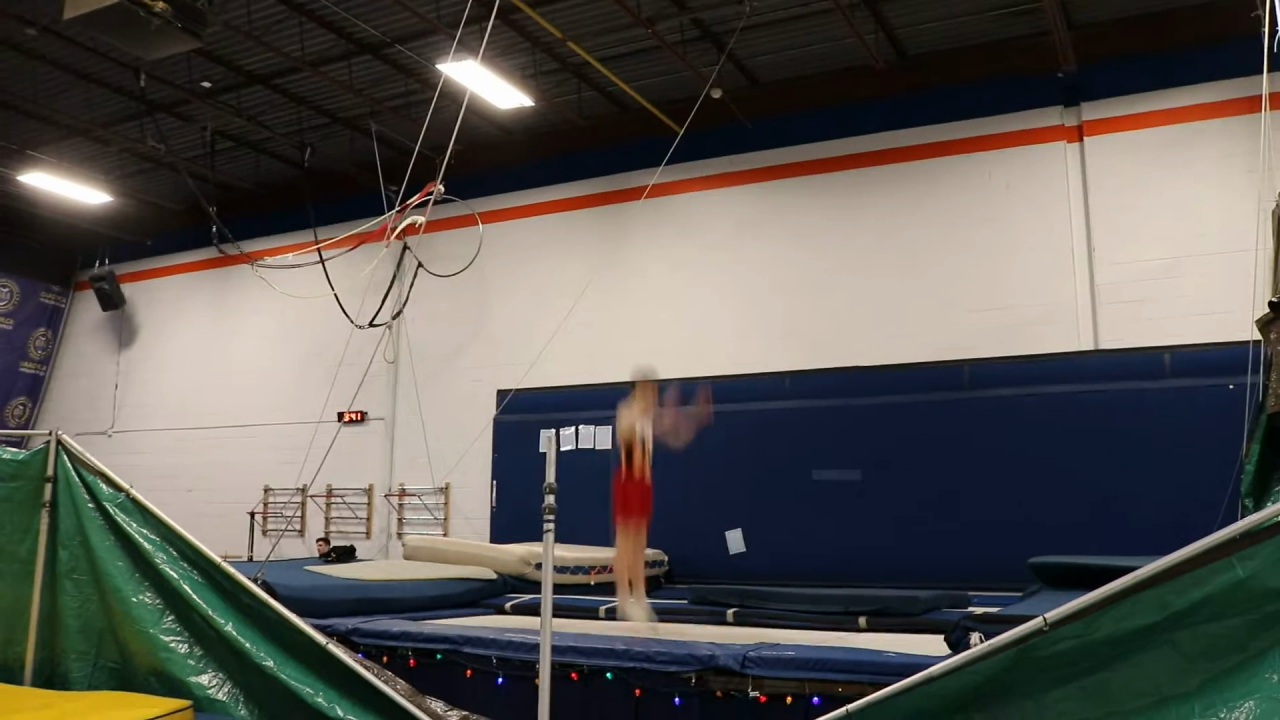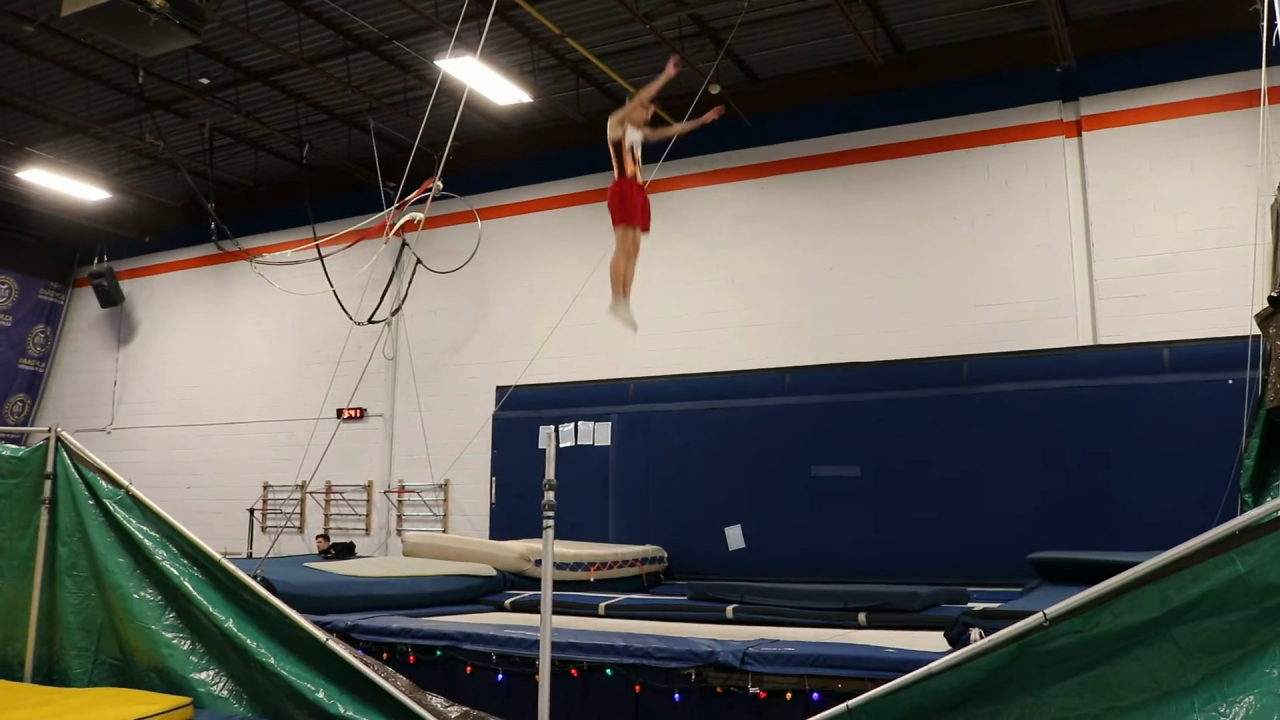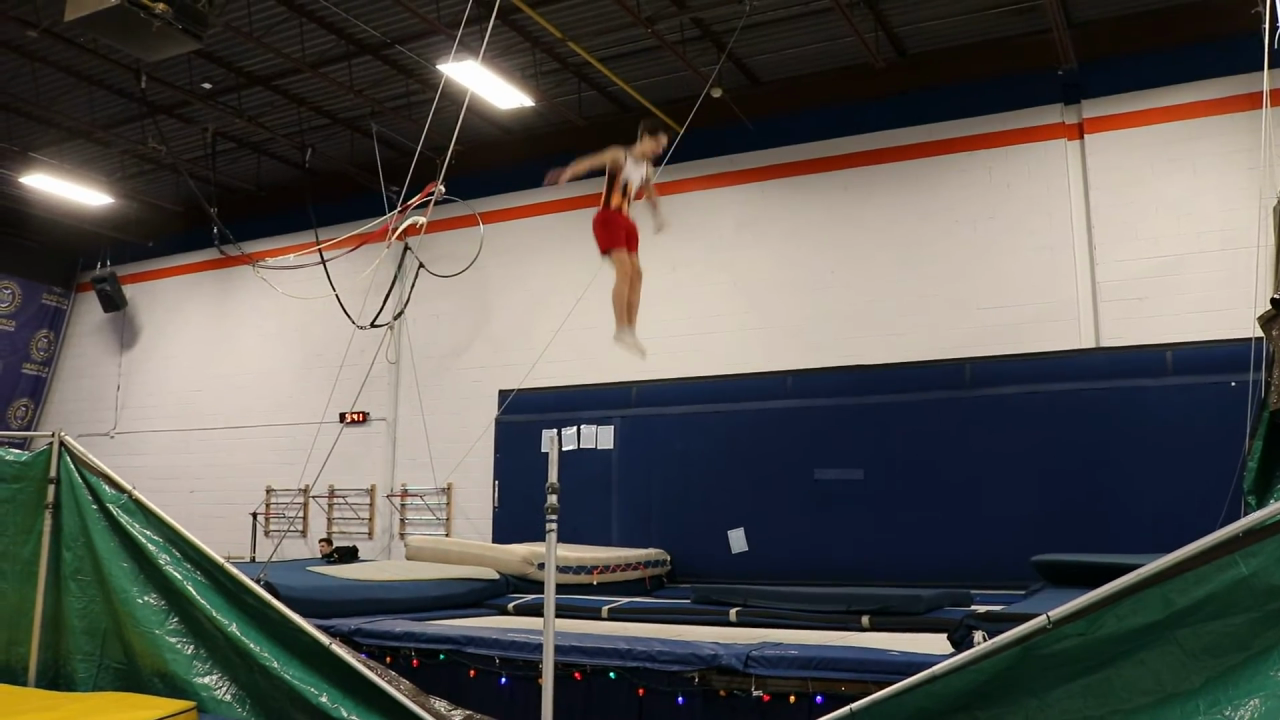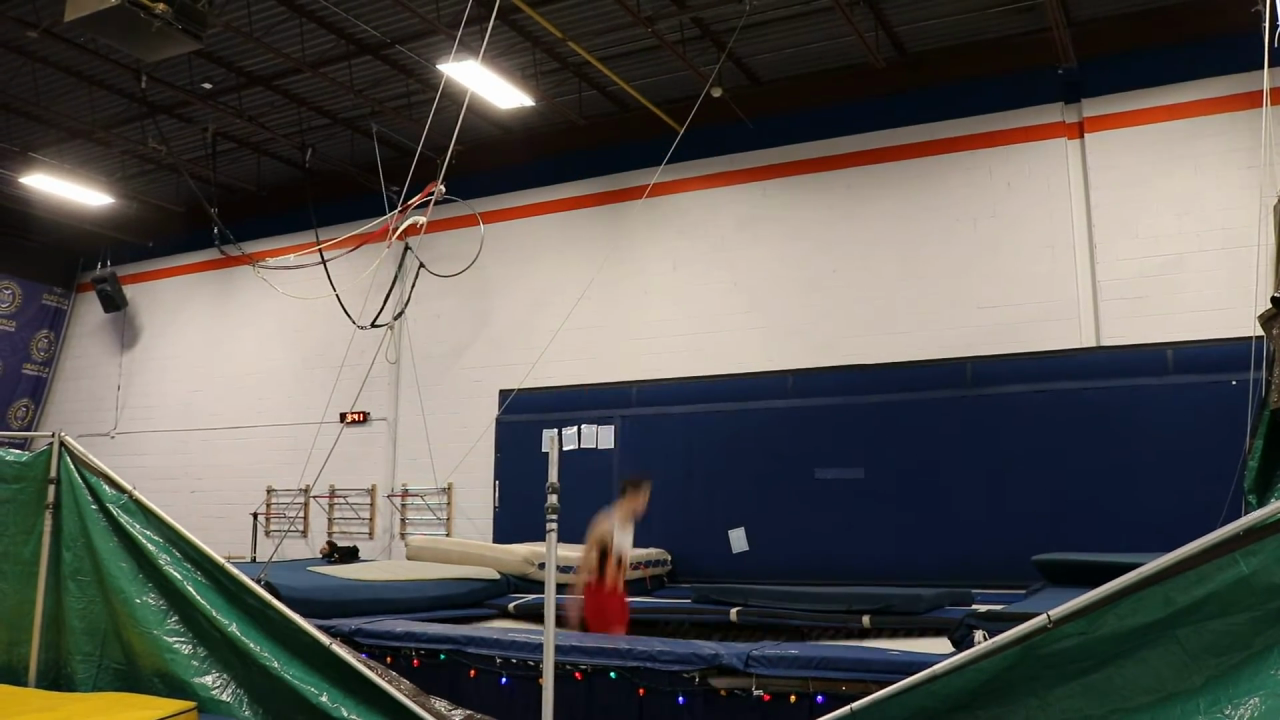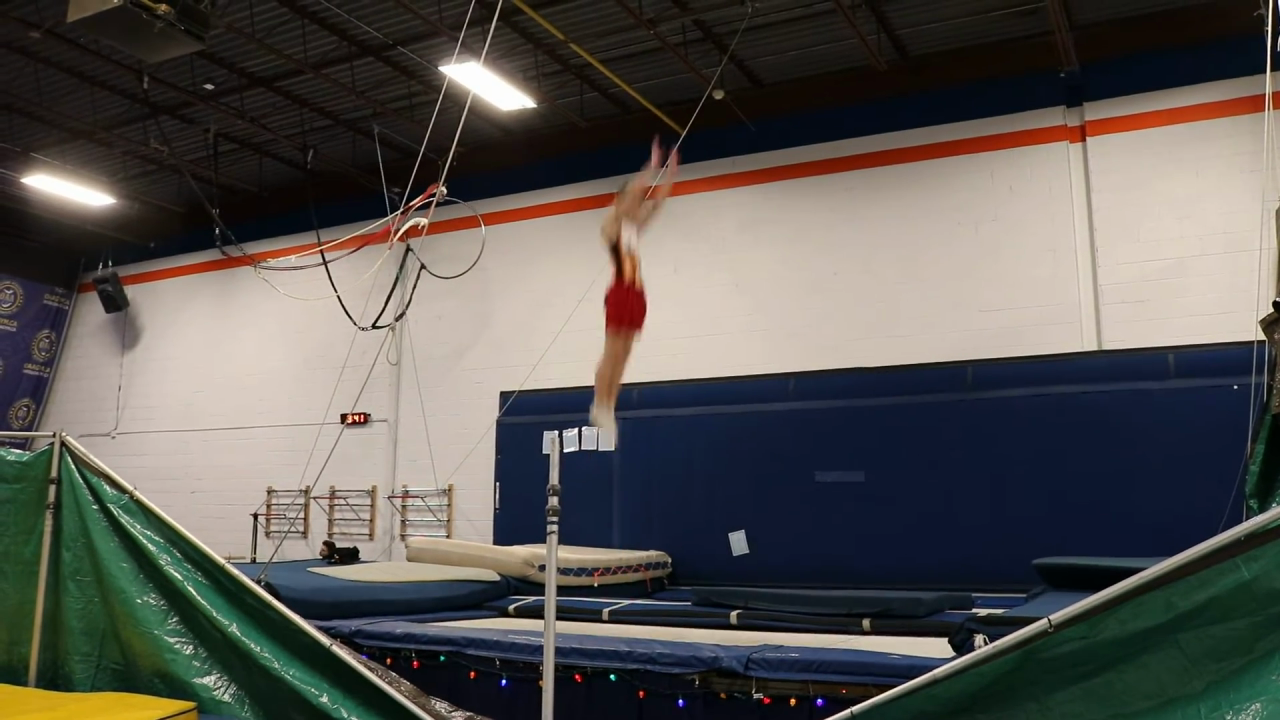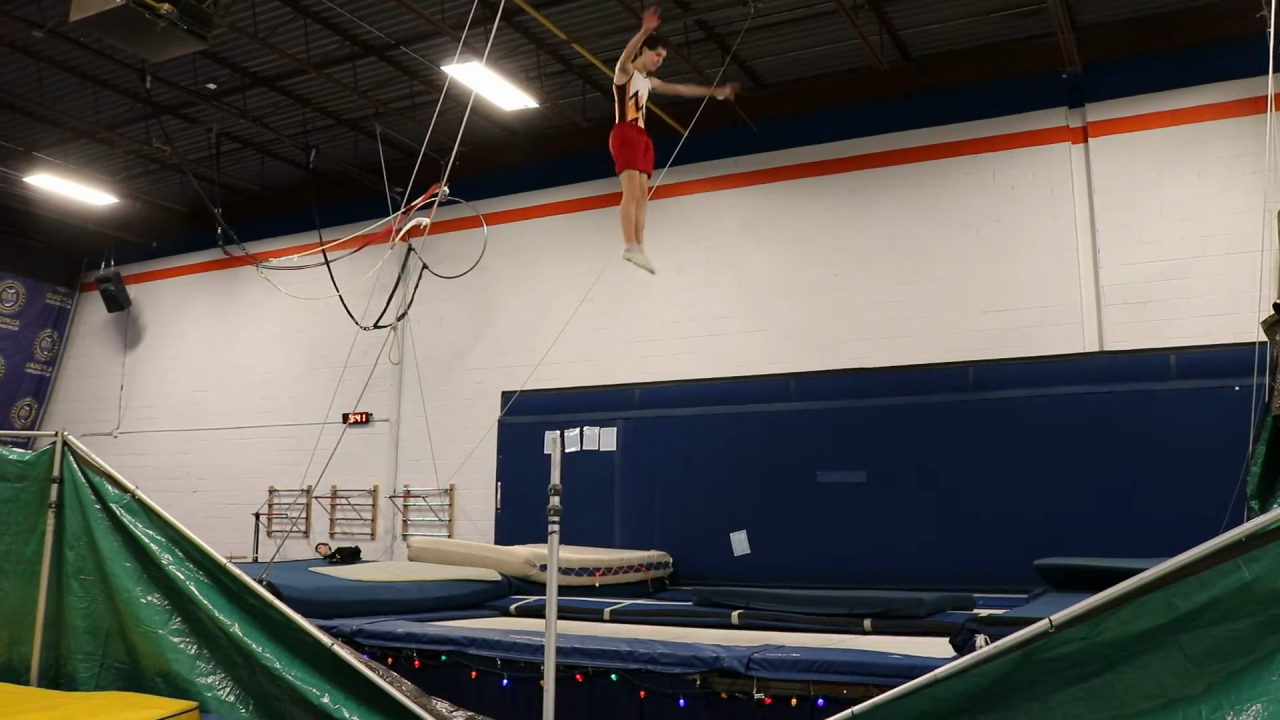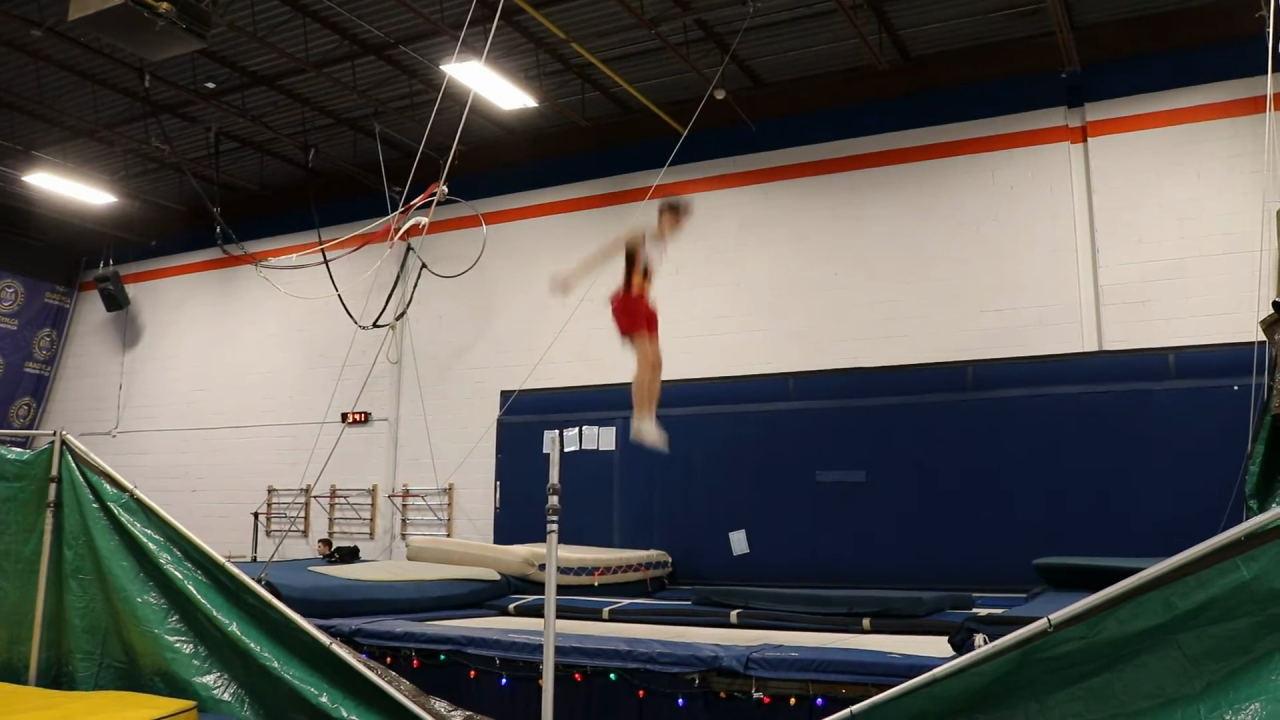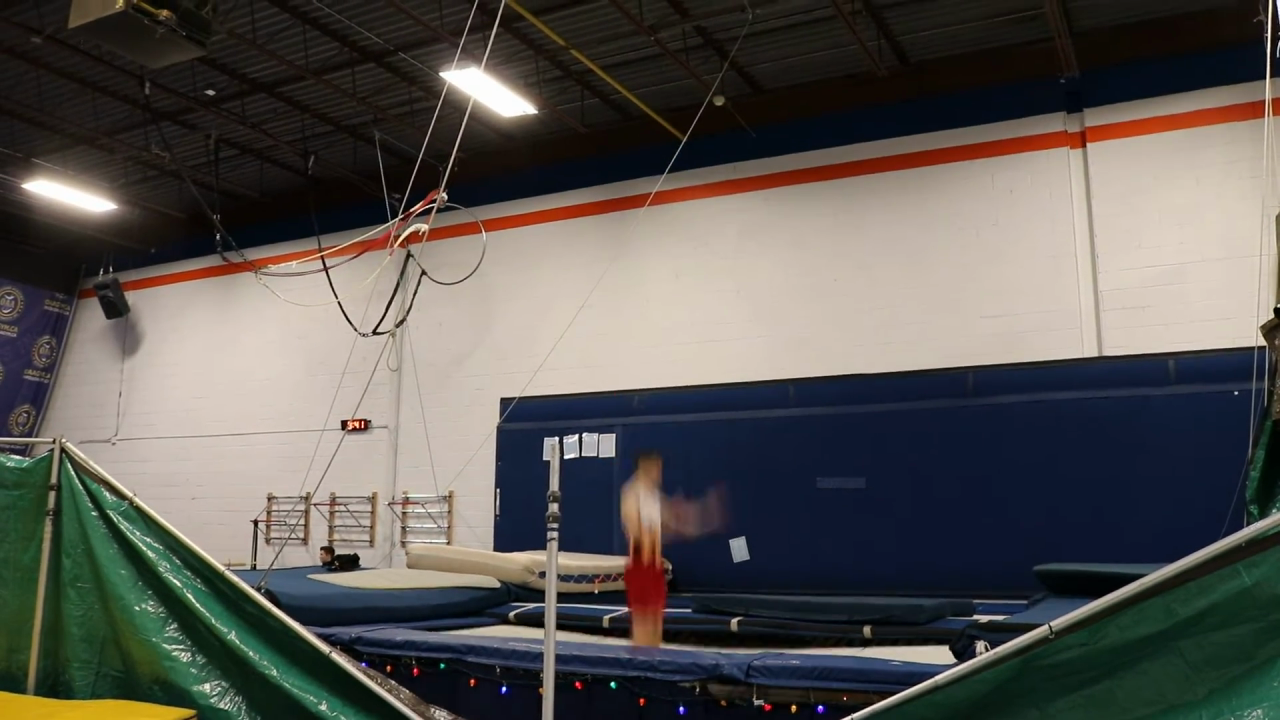
dt=0.5s
person 1, frame 1
left shoulder: (650, 419)
right shoulder: (627, 412)
left elbow: (678, 437)
right elbow: (625, 434)
left wrist: (697, 414)
right wrist: (665, 412)
left hip: (643, 484)
right hip: (629, 484)
left knee: (638, 544)
right knee: (626, 539)
left ankle: (638, 598)
right ankle: (624, 599)
person 1, frame 2
left shoulder: (638, 132)
right shoulder: (617, 123)
left elbow: (670, 131)
right elbow: (638, 100)
left wrist: (703, 120)
right wrist: (665, 77)
left hip: (638, 191)
right hip: (623, 188)
left knee: (633, 250)
right knee: (623, 247)
left ankle: (624, 304)
right ankle: (618, 302)
person 1, frame 3
left shoulder: (647, 169)
right shoulder: (619, 156)
left elbow: (651, 194)
right elbow: (590, 162)
left wrist: (657, 217)
right wrist: (565, 173)
left hip: (625, 221)
right hip: (609, 220)
left knee: (636, 273)
right knee: (625, 272)
left ankle: (631, 331)
right ankle: (622, 331)
person 1, frame 4
left shoulder: (629, 525)
right shoulder: (605, 526)
right elbow: (585, 565)
right wrist: (576, 600)
left hip: (615, 596)
right hip: (600, 596)
person 1, frame 5
left shoulder: (633, 229)
right shoulder: (612, 225)
left elbow: (656, 203)
right elbow: (627, 197)
left wrist: (669, 172)
right wrist: (651, 168)
left hip: (635, 294)
right hip: (621, 292)
left knee: (622, 354)
right knee: (612, 353)
left ankle: (608, 408)
right ankle: (600, 406)
person 1, frame 6
left shoulder: (648, 81)
right shoulder: (624, 69)
left elbow: (681, 89)
right elbow: (630, 51)
left wrist: (715, 92)
right wrist: (645, 29)
left hip: (641, 135)
right hip: (625, 133)
left knee: (641, 192)
right knee: (631, 192)
left ankle: (638, 247)
right ankle: (632, 245)
person 1, frame 7
left shoulder: (661, 244)
right shoulder: (639, 238)
right elbow: (602, 255)
right wrist: (572, 275)
left hip: (645, 304)
right hip: (628, 302)
left knee: (655, 362)
right knee: (646, 358)
left ankle: (649, 421)
right ankle: (641, 420)
person 1, frame 8
left shoulder: (657, 500)
right shoulder: (630, 499)
left elbow: (682, 523)
right elbow: (633, 531)
left wrist: (706, 513)
left hip: (654, 572)
right hip: (640, 572)
left knee: (654, 632)
right knee: (642, 631)
